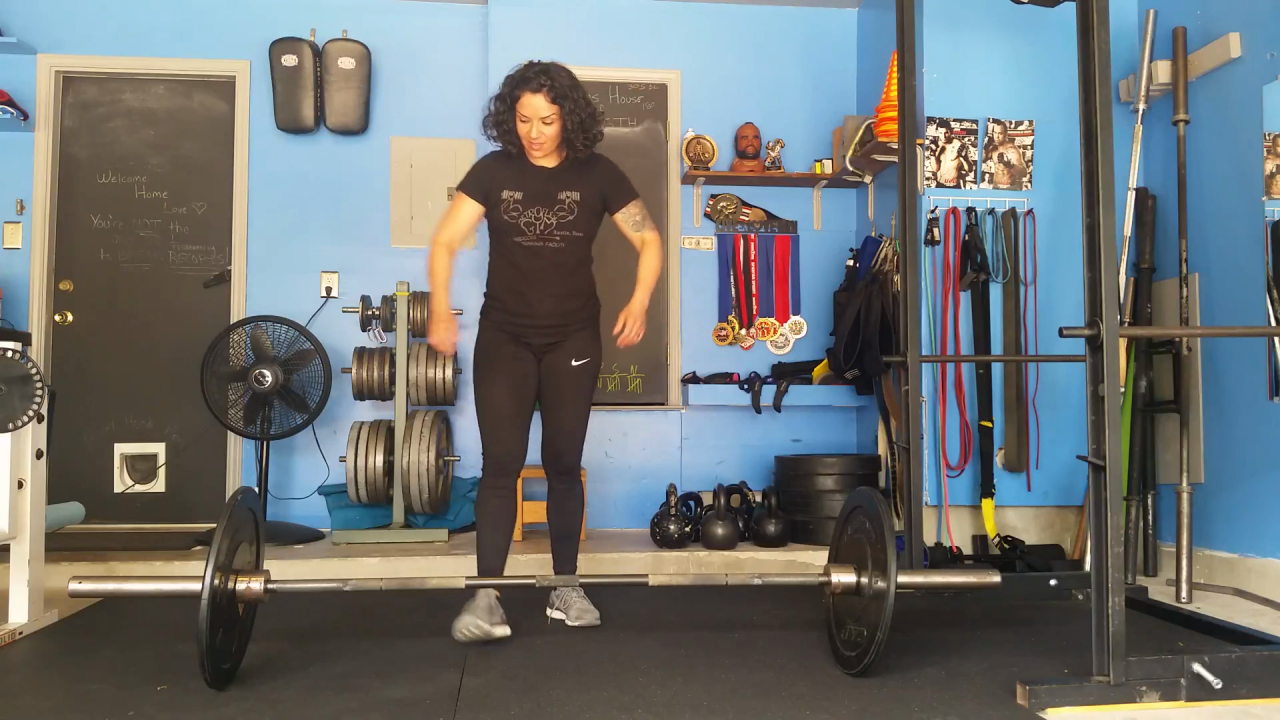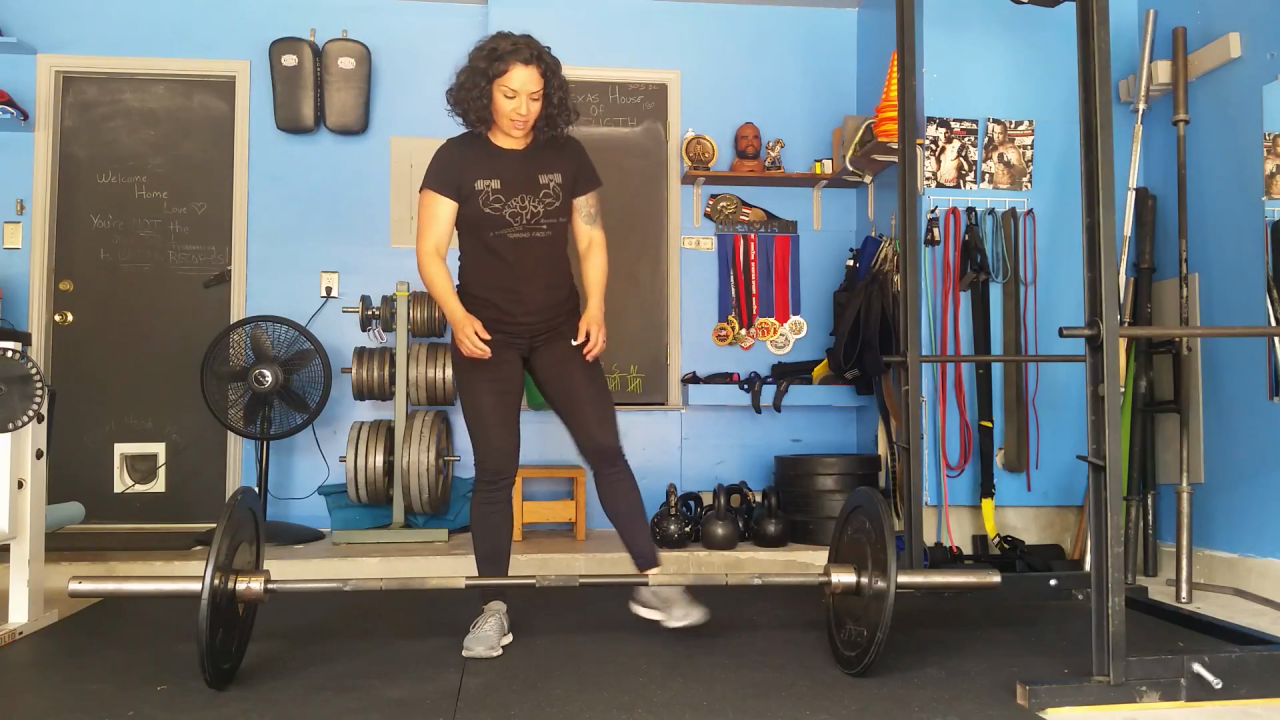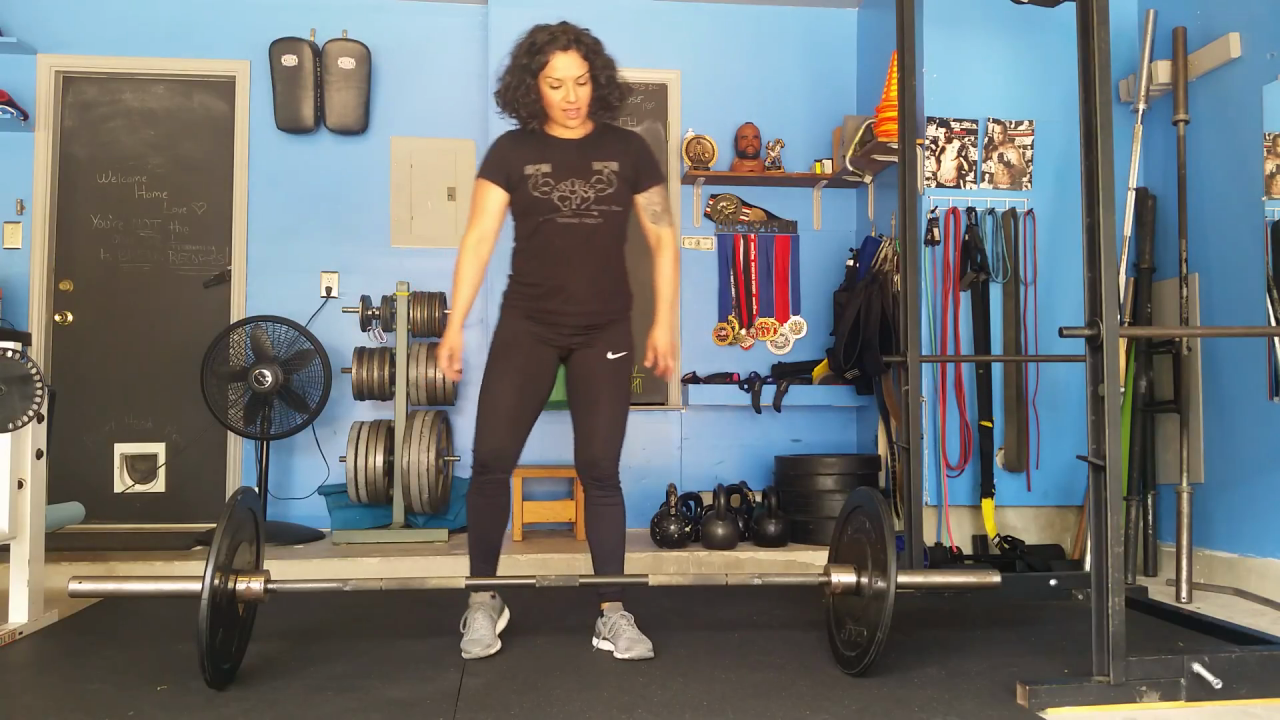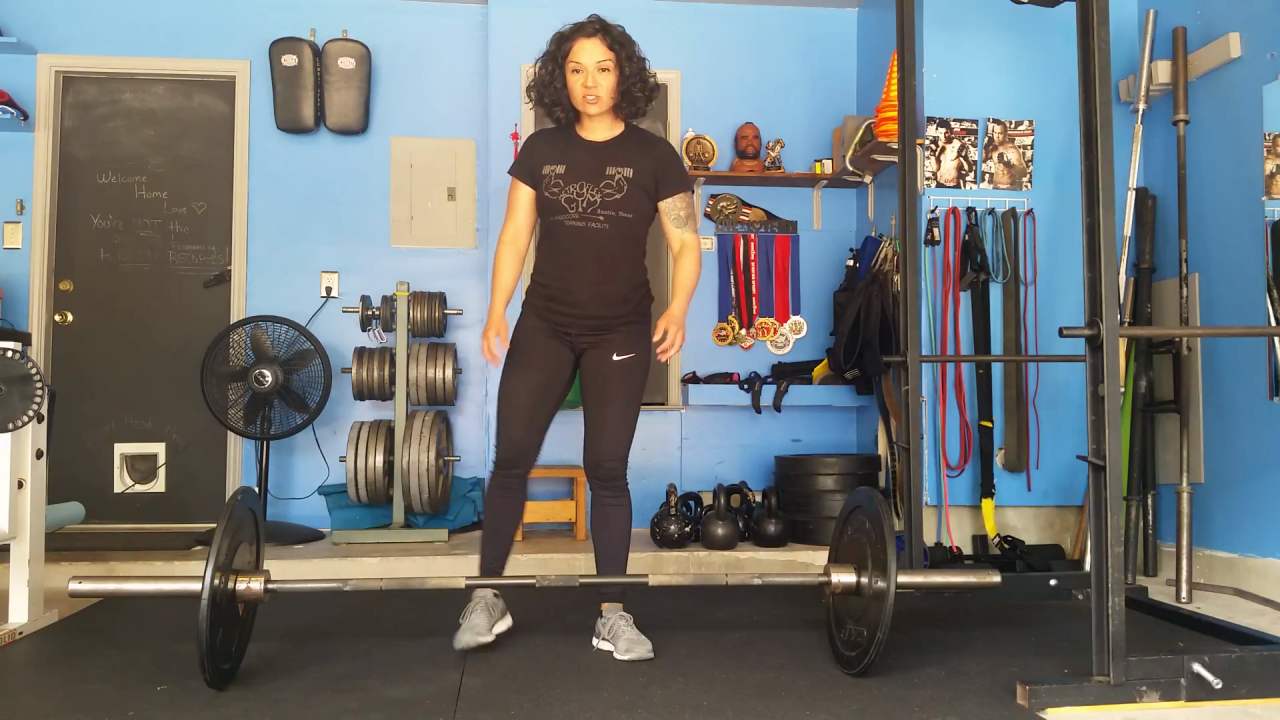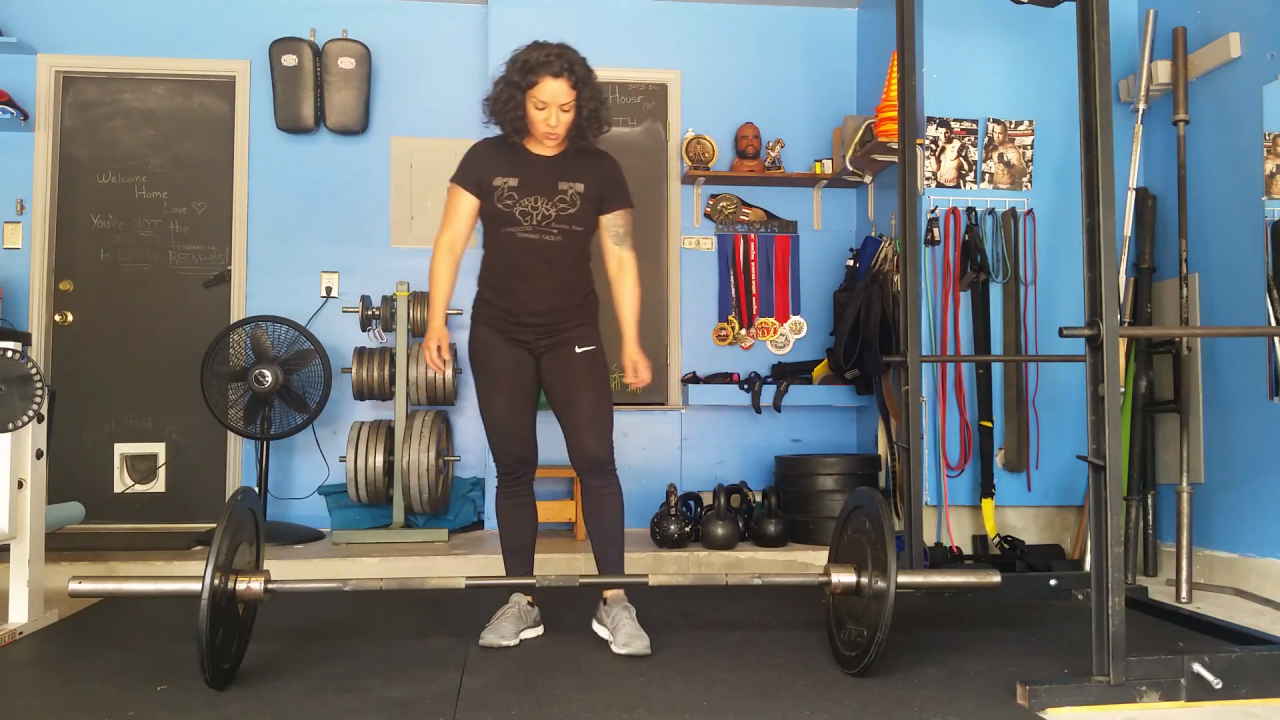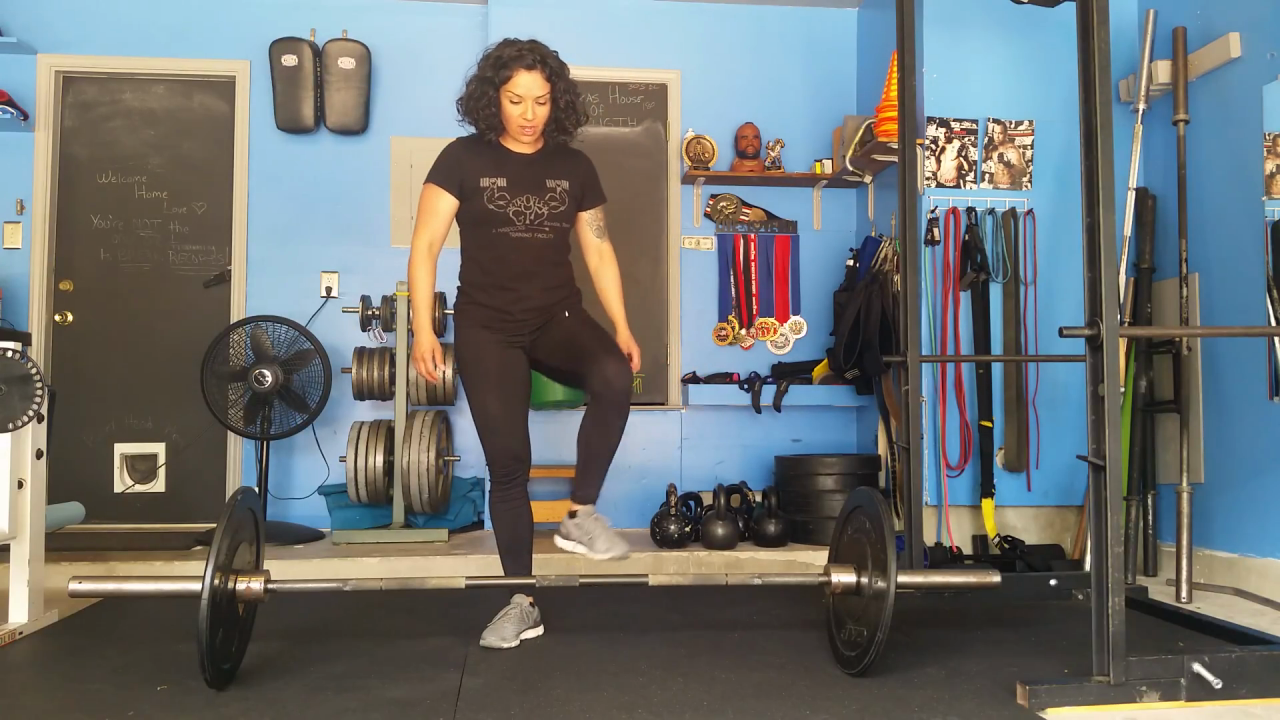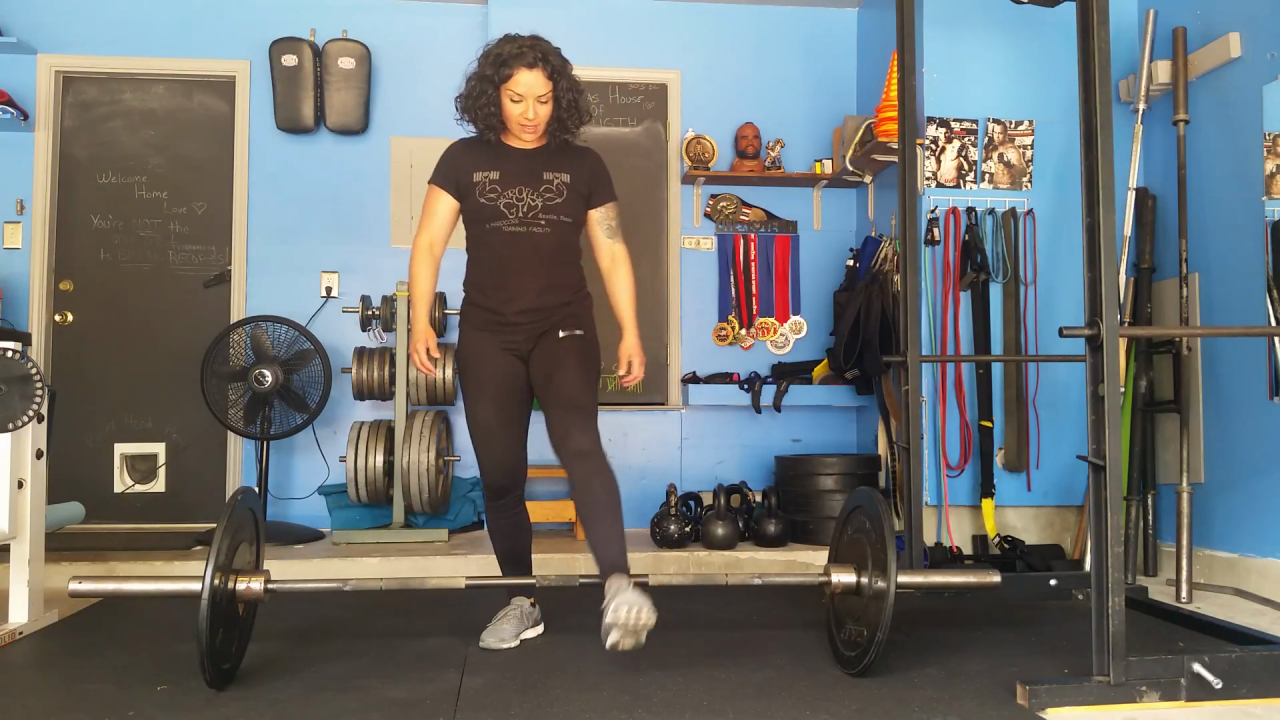
dt=0.5s
person 1, frame 1
left shoulder: (597, 174)
right shoulder: (491, 172)
left elbow: (649, 240)
right elbow: (445, 241)
left wrist: (638, 303)
right wrist: (440, 308)
left hip: (573, 336)
right hip: (503, 333)
left knee: (562, 463)
right knee: (500, 462)
left ankle: (565, 586)
right ankle: (486, 596)
person 1, frame 2
left shoulder: (566, 155)
right shoulder: (456, 159)
left elbow: (591, 241)
right elbow: (430, 249)
left wrist: (594, 309)
right wrist: (458, 316)
left hip: (557, 329)
right hip: (489, 335)
left knee: (604, 448)
right knee: (495, 469)
left ankle: (652, 582)
right ankle: (494, 608)
person 1, frame 3
left shoulder: (628, 149)
right shoulder: (512, 151)
left elbow: (661, 237)
right elbow: (478, 239)
left wrist: (663, 323)
right wrist: (455, 325)
left hip: (605, 331)
right hip: (528, 325)
left knee: (600, 469)
right knee: (492, 459)
left ankle: (612, 612)
right ankle: (483, 598)
person 1, frame 4
left shoulder: (654, 155)
right shoulder: (540, 150)
left elbow: (685, 245)
right elbow: (516, 236)
left wrist: (676, 310)
right wrist: (496, 312)
left hip: (620, 331)
right hip: (544, 325)
left knee: (607, 469)
right knee: (512, 457)
left ankle: (612, 613)
right ankle: (487, 594)
person 1, frame 5
left shoulder: (599, 169)
right shoulder: (486, 159)
left elbow: (620, 259)
right elbow: (451, 242)
left wrist: (631, 341)
right wrist: (436, 320)
left hip: (572, 333)
right hip: (499, 335)
left knee: (595, 459)
right knee: (514, 466)
left ankle: (613, 602)
right ankle: (522, 601)
person 1, frame 6
left shoulder: (575, 166)
right shoulder: (463, 159)
left elbow: (598, 250)
right elbow: (425, 245)
left wrist: (622, 326)
right wrist: (422, 326)
left hip: (557, 317)
right hip: (486, 328)
left knee: (612, 375)
right knee: (507, 463)
left ankle: (582, 515)
right ankle: (522, 603)
person 1, frame 7
left shoulder: (582, 164)
right shoulder: (464, 159)
left elbow: (611, 251)
right elbow: (429, 244)
left wrist: (630, 331)
right wrist: (419, 321)
left hip: (562, 328)
right hip: (488, 335)
left knee: (578, 441)
right knee: (500, 477)
left ankle: (618, 587)
right ankle: (523, 602)
